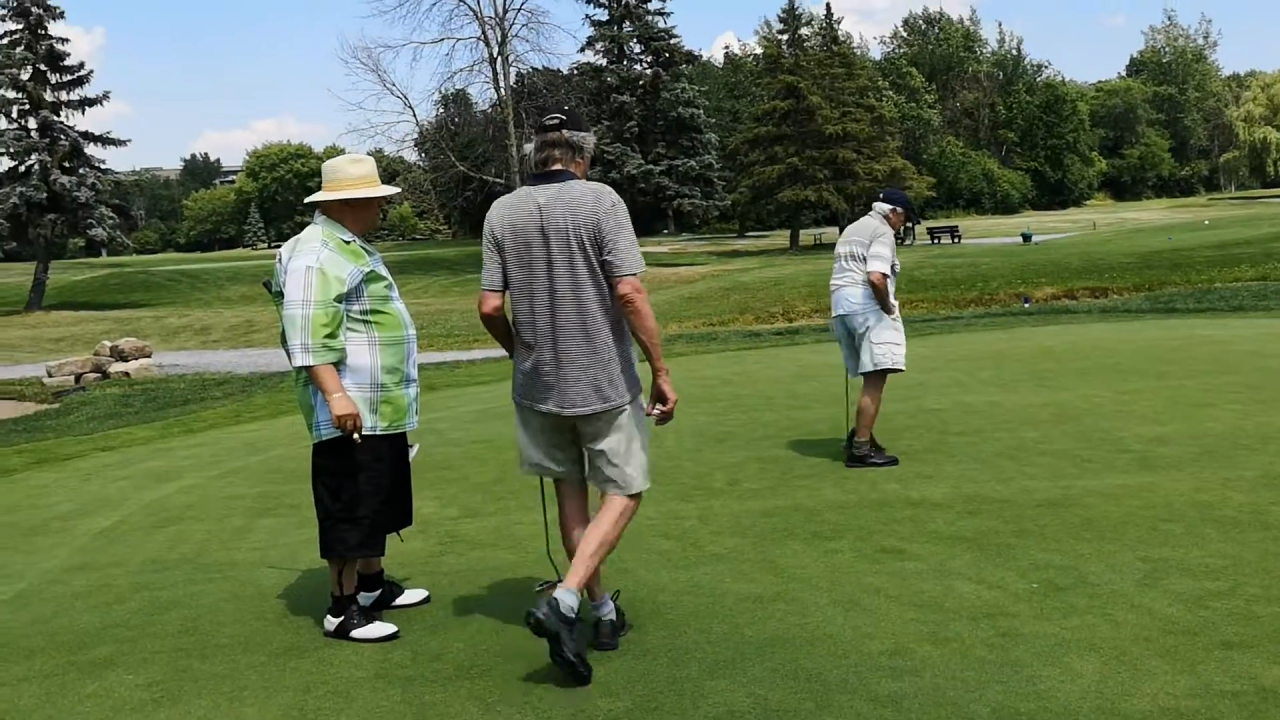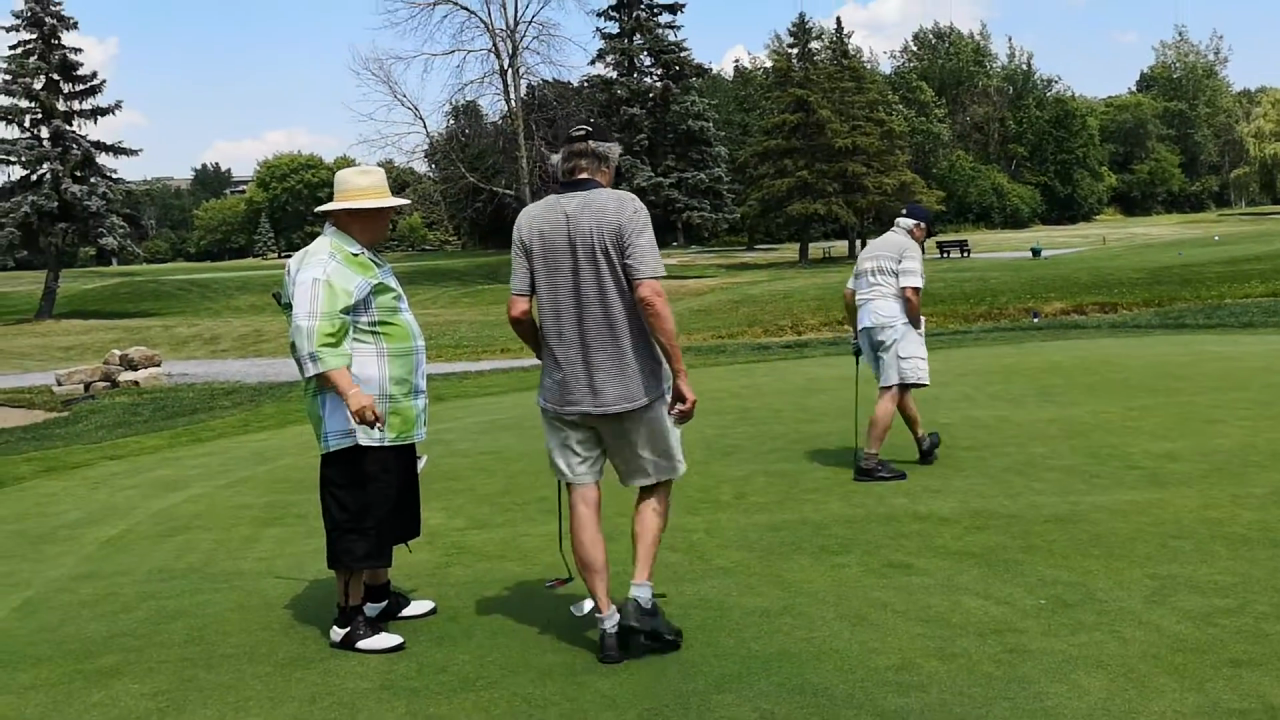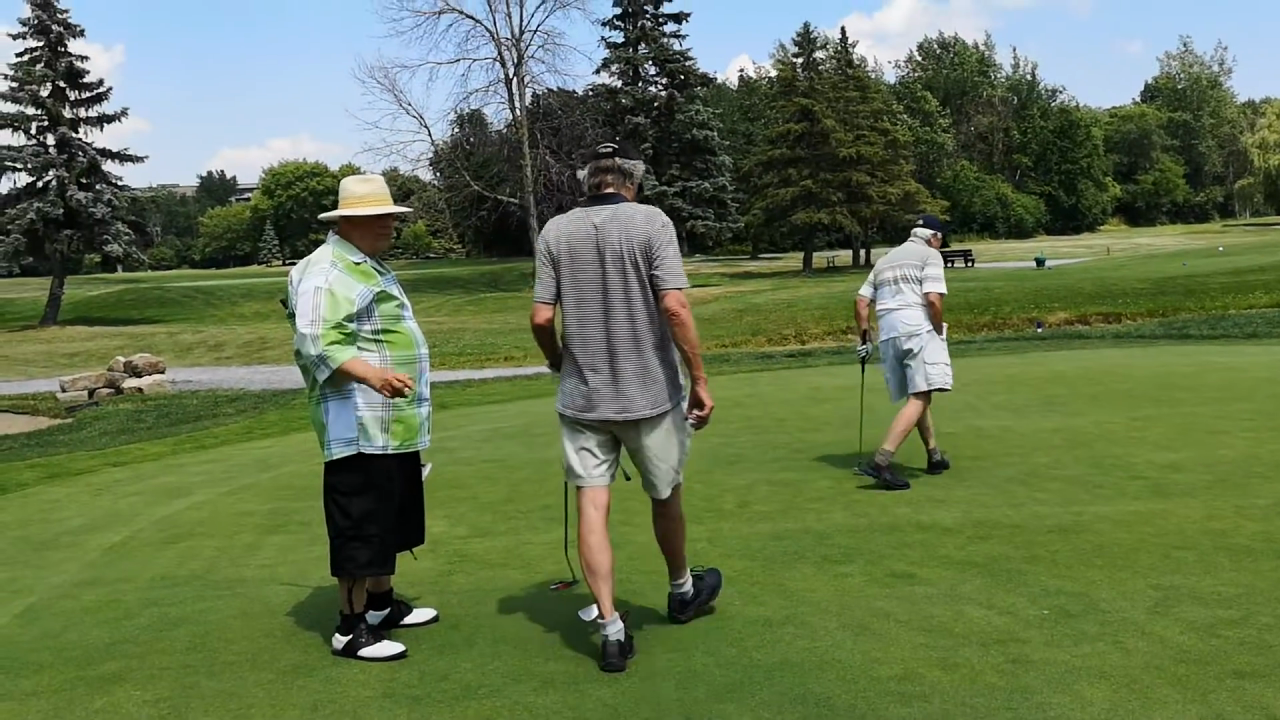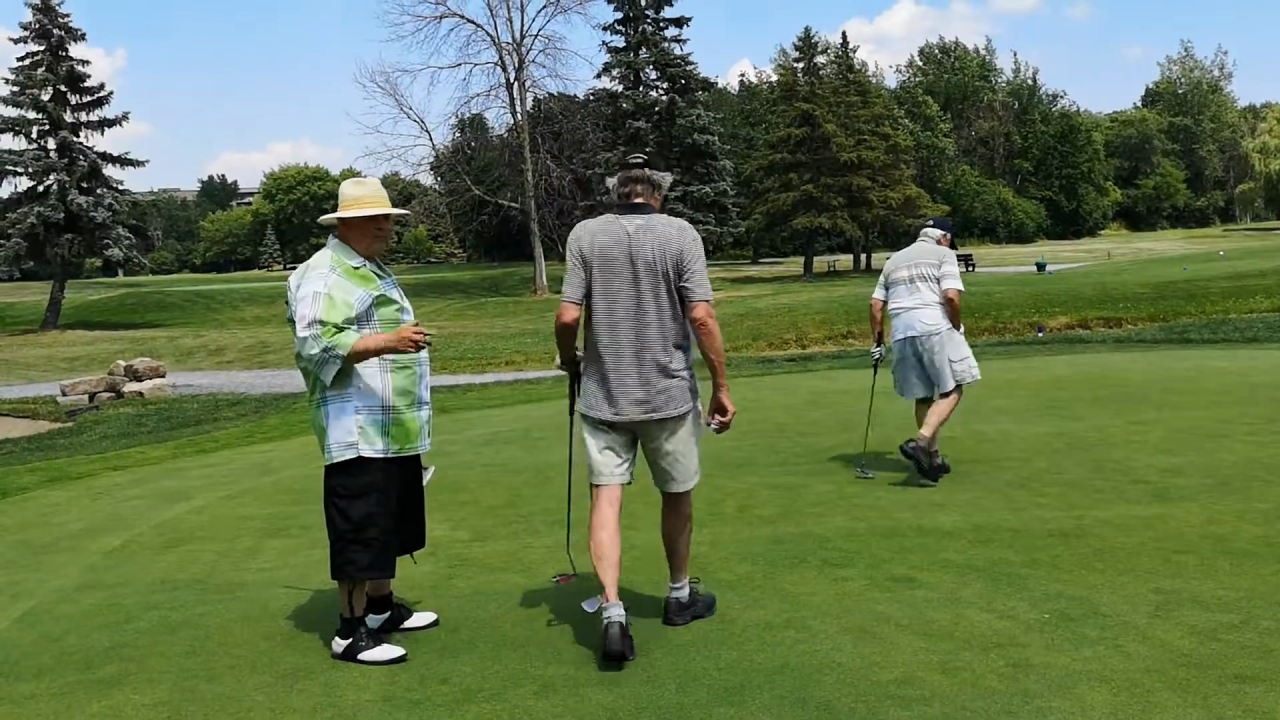
dt=0.2s
person 1, frame 1
left shoulder: (502, 211)
right shoulder: (601, 200)
left elbow: (490, 308)
right elbow: (630, 294)
right wrist: (661, 371)
left hip: (538, 386)
right hip: (604, 383)
left knee: (571, 499)
right knee: (621, 495)
left ankle: (602, 611)
right ankle: (564, 602)
person 1, frame 2
left shoulder: (530, 219)
right shoulder: (625, 207)
left elbow: (518, 311)
right elbow: (650, 297)
right wrist: (680, 372)
left hip: (564, 389)
right hip: (630, 384)
left knee: (583, 501)
right knee: (655, 487)
left ankle: (605, 619)
right ankle: (639, 600)
person 1, frame 3
left shoulder: (555, 230)
right shoulder: (651, 221)
left elbow: (542, 319)
right elbow: (674, 307)
left wrist: (558, 361)
right wrist: (699, 379)
left hip: (582, 395)
right hip: (650, 392)
left knee: (592, 507)
right knee: (665, 497)
left ankle: (610, 628)
right ankle: (683, 592)
person 1, frame 4
left shoulder: (585, 234)
right shoulder: (680, 233)
left elbow: (567, 316)
right elbow: (702, 318)
left wrist: (568, 359)
right wrist: (721, 386)
left hip: (604, 395)
right hip: (668, 394)
left knee: (606, 500)
right knee: (676, 496)
left ankle: (612, 615)
right ankle: (680, 595)
person 2, frame 1
left shoulder: (352, 247)
right shoulder: (315, 253)
right elbow: (309, 333)
left wrist: (393, 395)
right wrist: (336, 394)
left hip: (381, 406)
right hip: (349, 409)
left knee: (375, 502)
right knee: (349, 508)
left ankle: (373, 585)
right ankle: (343, 609)
person 2, frame 2
left shoulder: (364, 257)
right shoulder: (324, 263)
right elbow: (315, 341)
right wrist: (352, 393)
left hip: (389, 416)
right hip: (356, 420)
left knee: (384, 512)
right knee: (357, 517)
left ankle: (379, 596)
right ankle: (349, 621)
person 2, frame 3
left shoulder: (369, 265)
right shoulder: (326, 270)
right elbow: (319, 343)
left wrist: (390, 375)
right wrist: (373, 375)
left hip: (393, 424)
right hip: (358, 426)
left knee: (387, 519)
right knee: (360, 524)
left ankle: (382, 604)
right ankle: (351, 628)
person 2, frame 4
left shoulder: (372, 269)
right shoulder: (324, 274)
right elbow: (319, 343)
right wrist: (387, 341)
left hip: (394, 426)
right hip: (359, 429)
left knee: (386, 522)
right knee: (360, 529)
left ankle: (381, 608)
right ankle: (351, 632)
person 3, frame 1
left shoulder: (852, 230)
right shoulder: (883, 232)
left elbow: (841, 277)
right elbow: (876, 278)
right wrist: (890, 308)
left hip: (842, 309)
right hip: (868, 309)
left knee: (875, 374)
right knee: (874, 377)
left ankle: (861, 434)
right ankle: (859, 449)
person 3, frame 2
left shoulder: (870, 247)
right shoulder: (909, 247)
left elbow: (850, 293)
right elbow: (910, 294)
left wrist: (856, 331)
right wrist: (918, 325)
left hip: (867, 324)
right hip: (895, 323)
left knee: (901, 386)
right knee: (892, 391)
left ankle: (924, 442)
right ankle: (869, 462)
person 3, frame 3
left shoulder: (886, 259)
right shoulder: (930, 255)
left elbow: (862, 302)
right elbow: (933, 299)
left wrist: (864, 338)
right wrist: (940, 331)
left hip: (888, 334)
right hip: (918, 331)
left knee: (916, 396)
right knee: (920, 398)
left ankle: (935, 456)
right ankle: (883, 458)
person 3, frame 4
left shoulder: (894, 260)
right shoulder: (944, 254)
left elbow: (875, 304)
right elbow: (952, 296)
left wrist: (878, 341)
right wrist: (957, 327)
left hip: (902, 334)
right hip: (935, 329)
left knee: (924, 398)
right knee: (951, 393)
left ankle: (933, 460)
right ankle: (920, 442)
